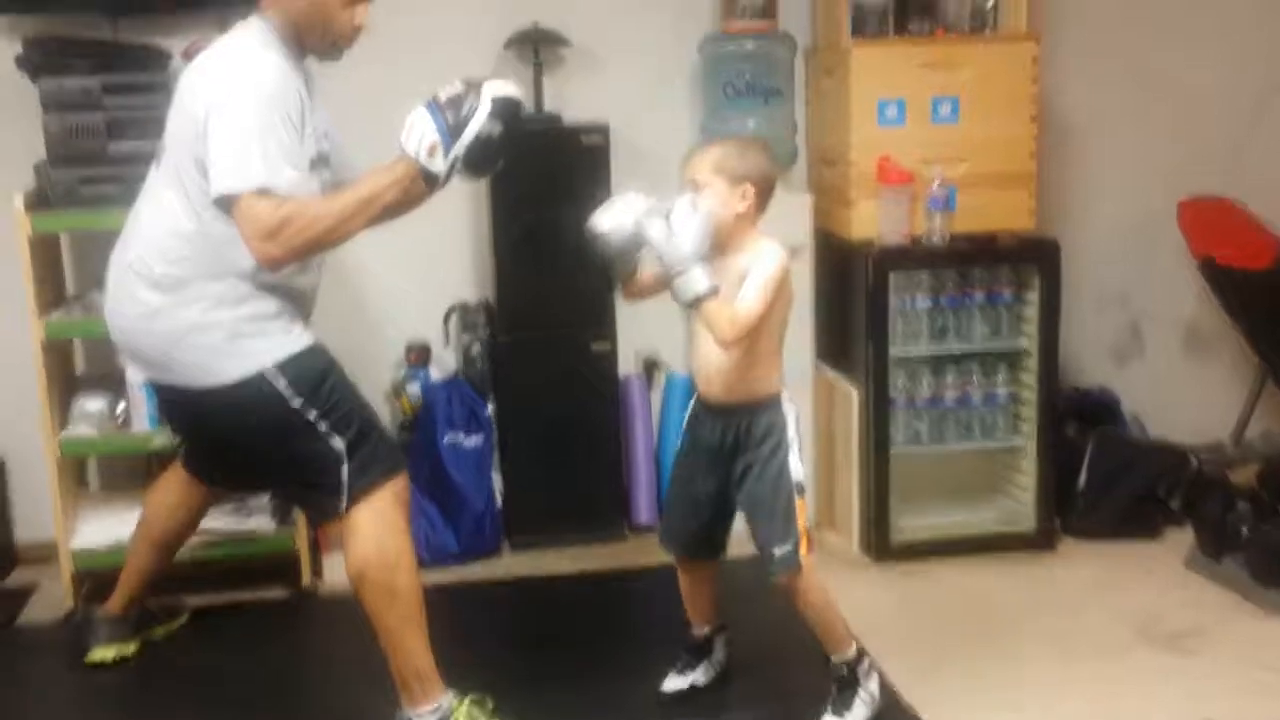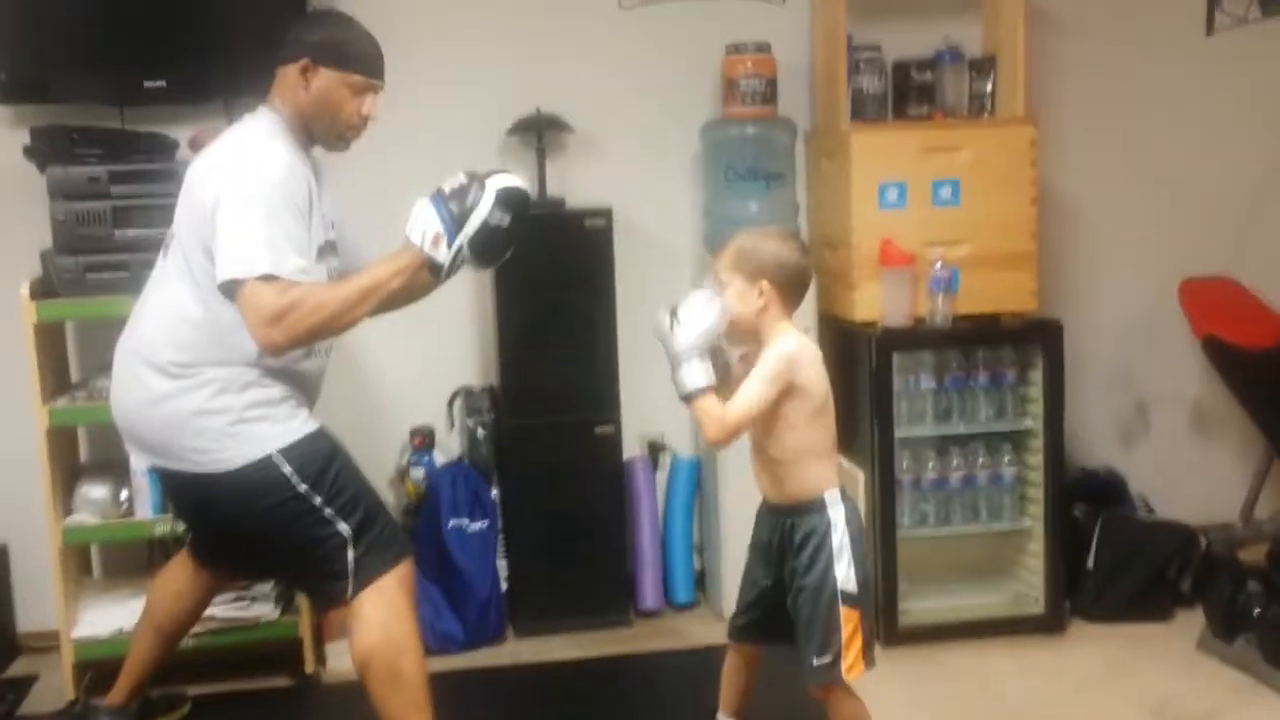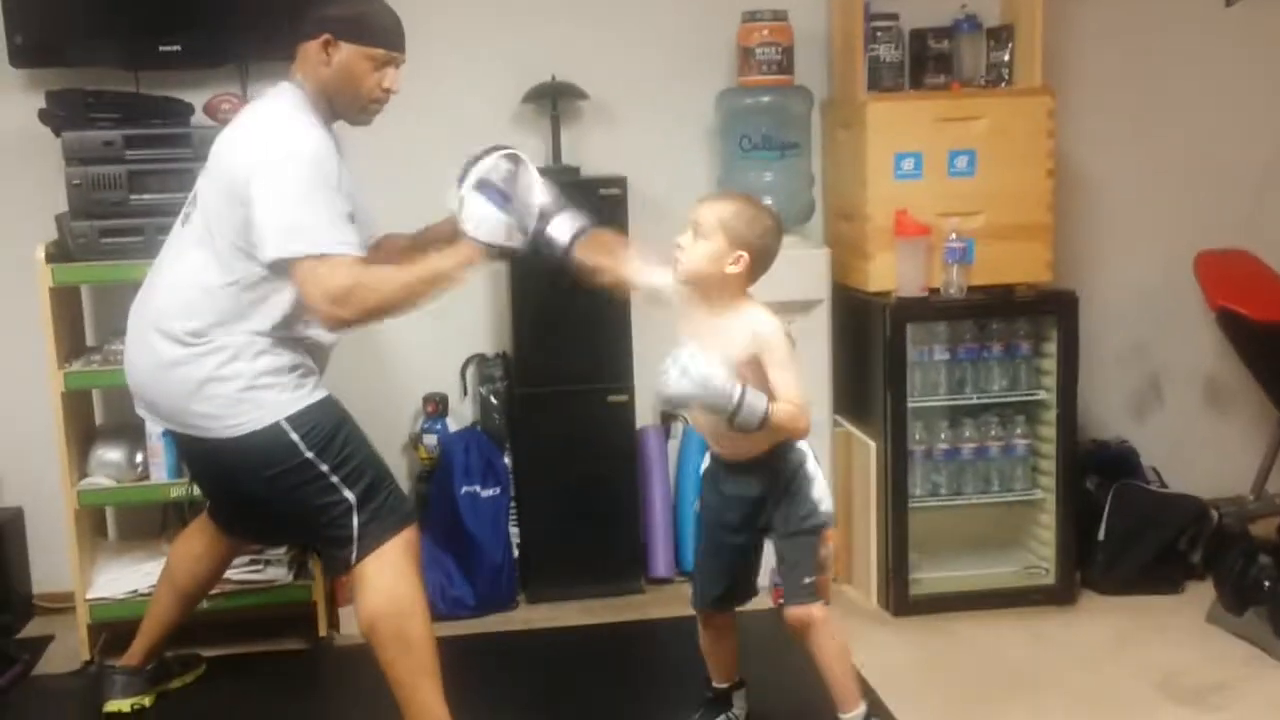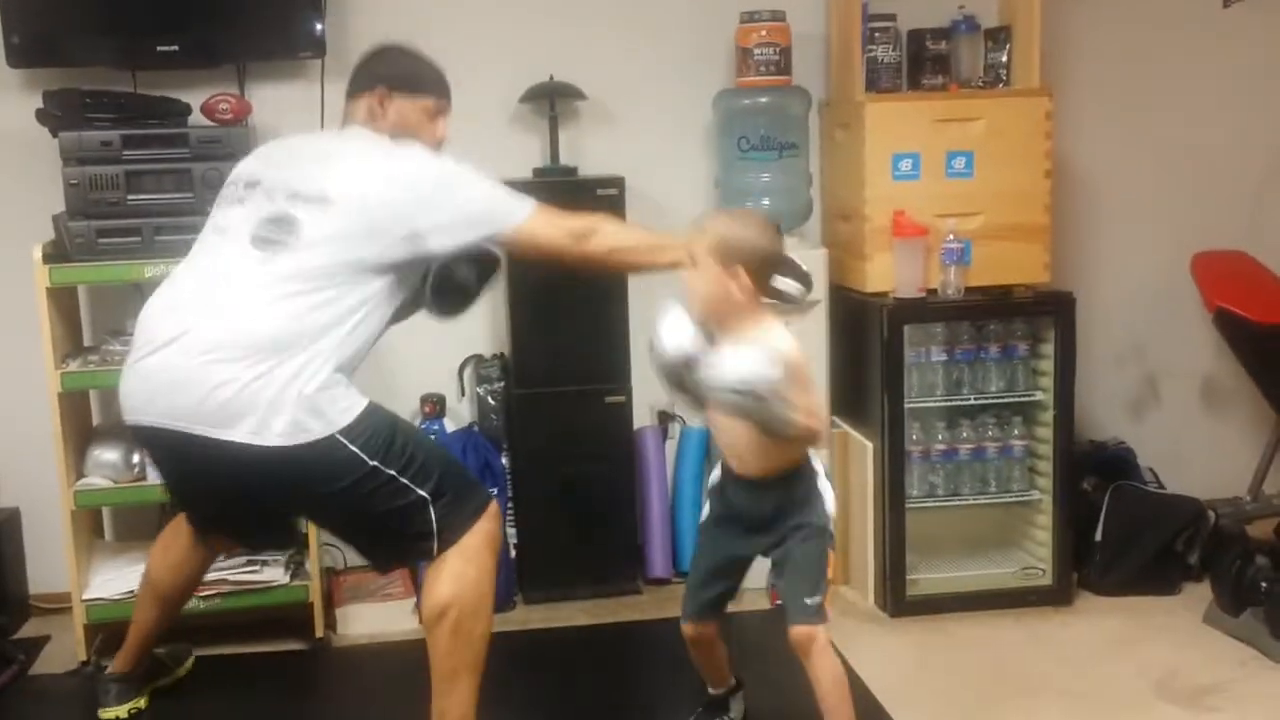
dt=0.5s
person 1, frame 1
left shoulder: (273, 68)
right shoulder: (254, 71)
left elbow: (344, 196)
right elbow: (273, 235)
left wrist: (436, 157)
right wrist: (417, 164)
left hip: (171, 311)
right hip: (210, 324)
left knee: (209, 465)
right knee: (376, 484)
left ankle: (117, 616)
person 1, frame 2
left shoulder: (281, 161)
right shoulder: (262, 163)
left elbow: (346, 293)
right elbow: (275, 323)
left wrist: (443, 252)
right wrist: (418, 250)
left hip: (173, 404)
right hip: (220, 413)
left knee: (218, 555)
right knee: (381, 572)
person 1, frame 3
left shoulder: (297, 131)
right shoulder: (290, 141)
left elbow: (358, 262)
right elbow: (341, 299)
left wrist: (457, 225)
right wrist: (475, 243)
left hip: (185, 365)
right hip: (228, 378)
left knee: (238, 516)
right knee: (386, 538)
person 1, frame 4
left shoulder: (272, 161)
right shoulder: (409, 175)
right elbow: (573, 238)
left wrist: (409, 282)
right wrist: (700, 250)
right hip: (261, 404)
left knee: (208, 520)
right knee: (468, 528)
person 2, frame 1
left shoulder: (768, 256)
right shoulder: (703, 248)
left elbow: (730, 331)
right elbow: (633, 289)
left wrist: (686, 264)
right wrist: (620, 252)
left hip: (760, 424)
right hip: (707, 418)
left knee: (789, 566)
right knee: (688, 547)
left ankle: (855, 672)
right ankle: (706, 646)
person 2, frame 2
left shoulder: (787, 353)
right shoulder: (772, 350)
left elbow: (719, 430)
right elbow: (733, 402)
left wrist: (688, 357)
right wrist: (707, 351)
left hip: (819, 524)
right hip: (778, 520)
left knee: (826, 677)
right knee: (744, 636)
person 2, frame 3
left shoulder: (763, 328)
right shoulder: (683, 291)
left elbow: (797, 422)
right elbow: (610, 258)
left wrist: (728, 397)
right wrist: (553, 215)
left hip: (783, 476)
right hip: (725, 475)
left knee: (805, 612)
right knee: (711, 606)
person 2, frame 4
left shoulder: (780, 347)
right shoulder: (706, 330)
left elbow: (810, 429)
left wrist: (770, 412)
right wrist: (678, 374)
left hip: (795, 496)
right hip: (732, 492)
left knee: (805, 631)
right knee: (696, 624)
